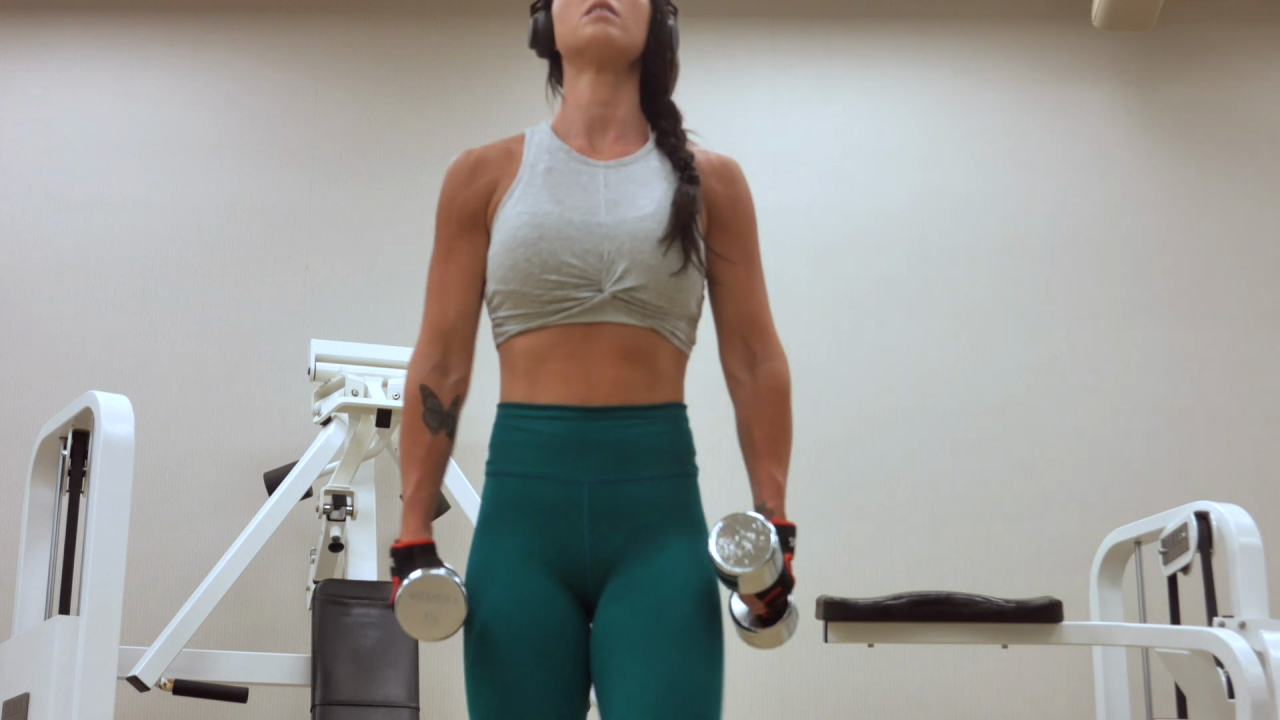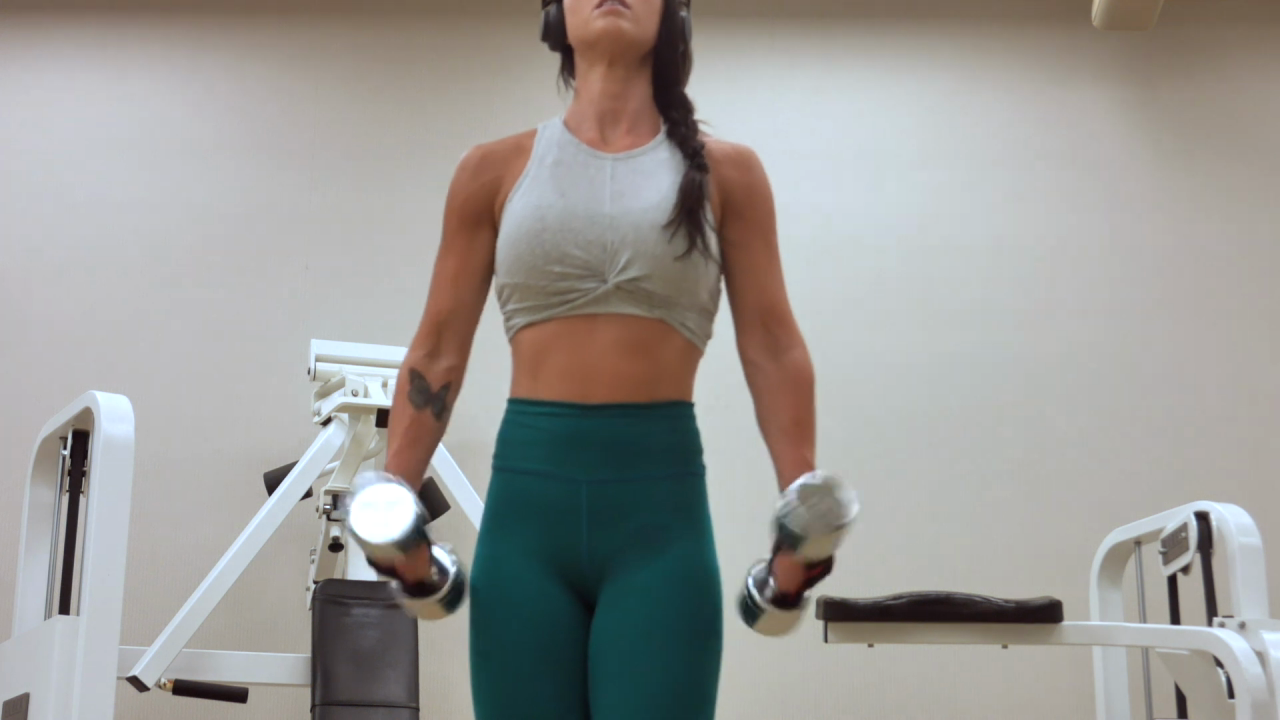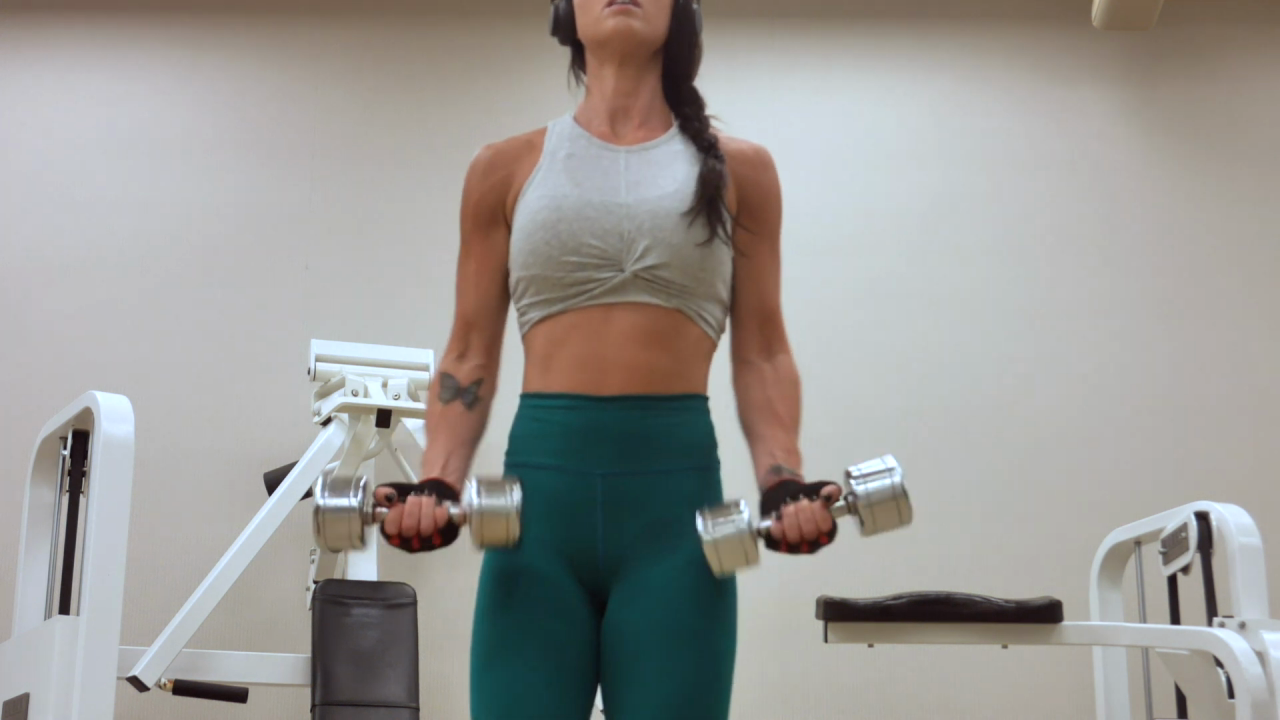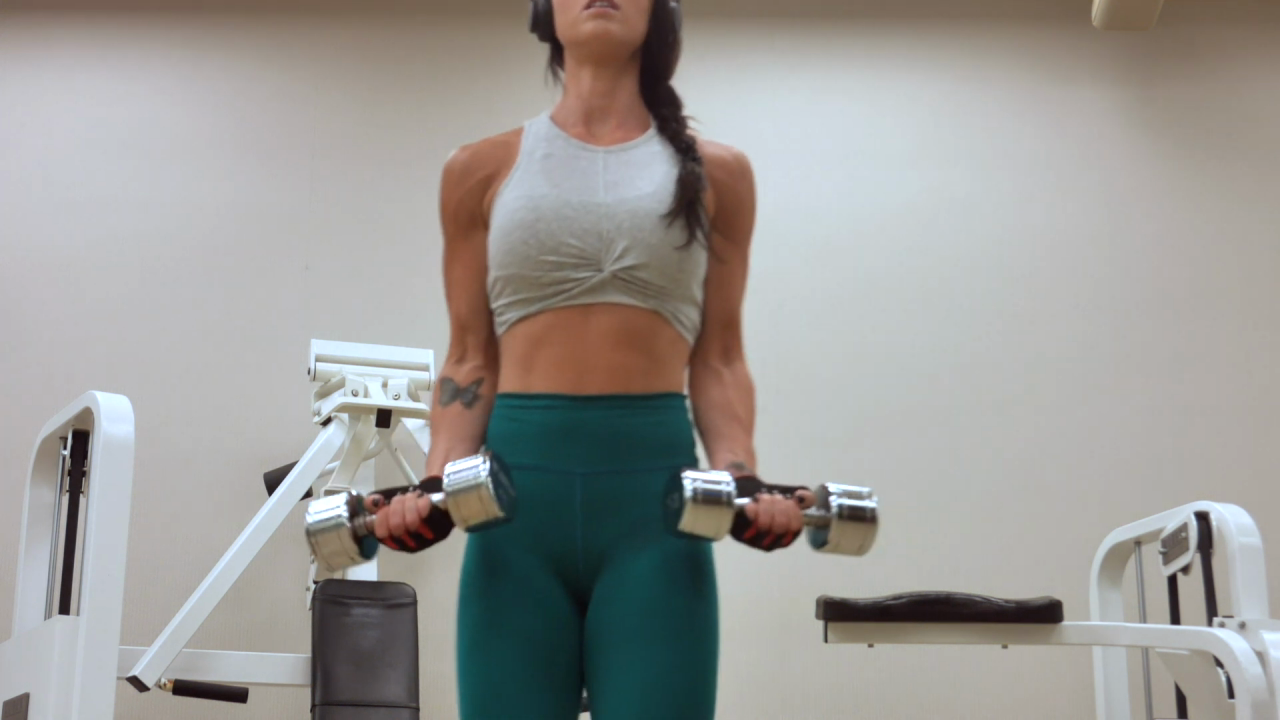
dt=0.3s
person 1, frame 1
left shoulder: (709, 182)
right shoulder: (484, 176)
left elbow: (754, 360)
right elbow: (441, 363)
left wrist: (772, 522)
right wrist: (415, 533)
left hip: (657, 506)
right hip: (523, 506)
person 1, frame 2
left shoulder: (725, 172)
right shoulder: (494, 171)
left elbow: (773, 350)
right elbow: (439, 350)
left hip: (660, 502)
right hip: (527, 497)
person 1, frame 3
left shoulder: (737, 169)
right shoulder: (505, 170)
left elbow: (762, 352)
right elbow: (470, 355)
left wrist: (782, 481)
right wrist: (437, 482)
left hip: (674, 492)
right hip: (541, 487)
person 1, frame 4
left shoulder: (715, 173)
right shoulder: (481, 170)
left elbow: (718, 360)
right elbow: (471, 359)
left wrist: (742, 479)
right wrist: (436, 481)
left hip: (653, 495)
right hip: (519, 493)
